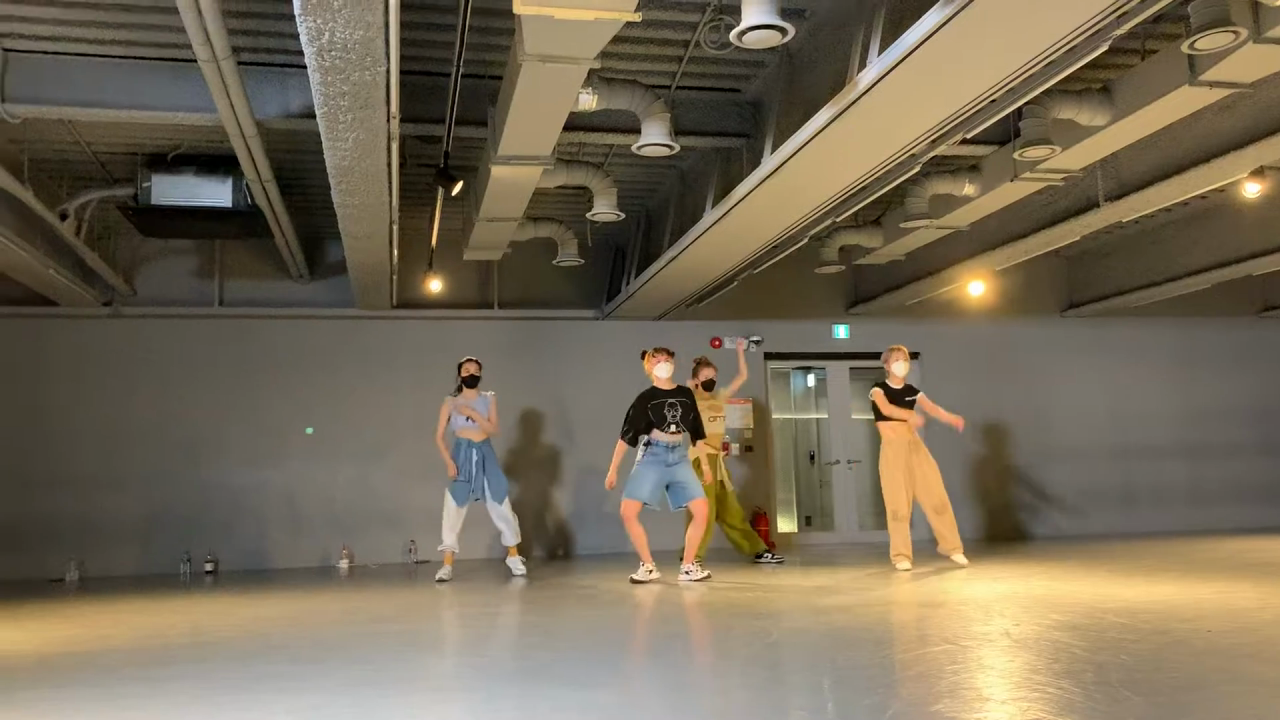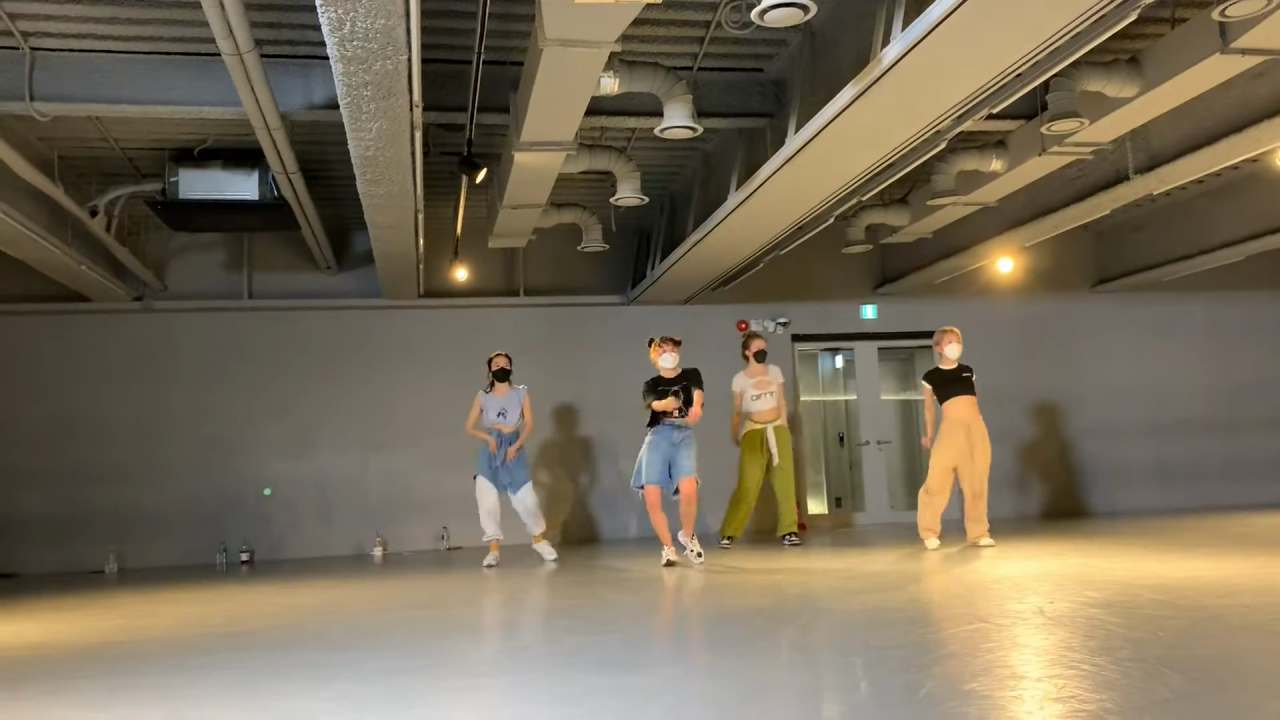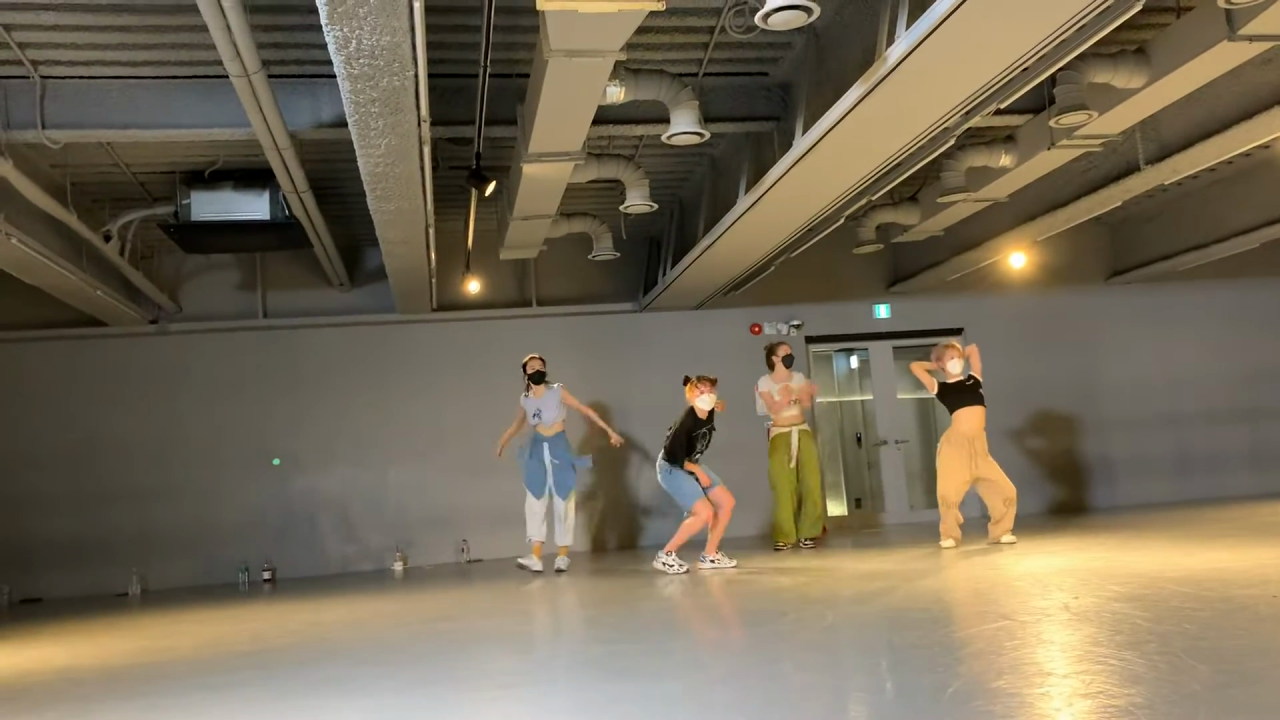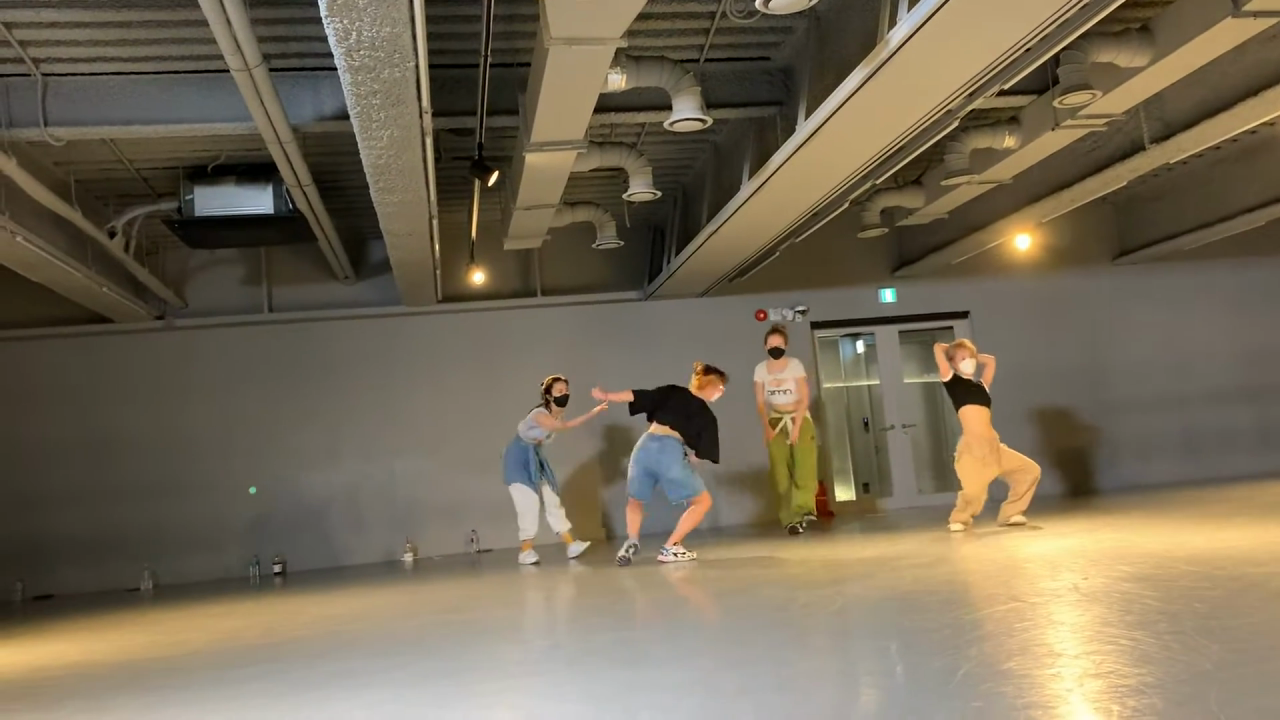
dt=1s
person 1, frame 1
left shoulder: (686, 394)
right shoulder: (644, 398)
left elbow: (697, 431)
right elbow: (626, 436)
right wrist: (613, 470)
left hip: (679, 456)
right hip: (652, 456)
left knee: (701, 510)
right knee: (627, 511)
left ankle: (687, 566)
right ankle: (648, 566)
person 1, frame 2
left shoulder: (691, 374)
right shoulder: (651, 385)
left elbow: (698, 393)
right elbow: (654, 404)
left wrist: (696, 407)
right wrist: (667, 403)
left hip: (684, 436)
right hip: (658, 436)
left knee: (688, 489)
right knee: (651, 497)
left ankle: (688, 535)
right ankle: (668, 548)
person 1, frame 3
left shoulder: (709, 412)
right shoulder: (686, 421)
right elbow: (674, 456)
right wrist: (698, 470)
left hip: (691, 465)
right hip: (671, 468)
left knee: (727, 502)
right knee: (705, 513)
left ankle: (710, 555)
right ankle: (666, 555)
person 1, frame 4
left shoulder: (672, 392)
right shoulder: (707, 416)
left elbow: (638, 395)
right elbow: (706, 453)
left wrist: (606, 396)
right wrist: (688, 458)
left hip: (645, 447)
right hip: (672, 452)
left knee: (634, 504)
right knee: (703, 502)
left ankle: (631, 543)
right ankle: (670, 547)
person 2, frame 1
left shoulder: (720, 397)
right shoulder: (692, 401)
left elbow: (742, 377)
left wrist: (740, 353)
right wrist: (689, 388)
left hip: (717, 458)
right hip: (701, 456)
left knee: (730, 509)
left ankle: (758, 550)
person 2, frame 2
left shoulder: (775, 371)
right shoulder: (740, 379)
left elbow: (782, 402)
right elbow: (737, 410)
left wrist: (783, 426)
right wrist: (735, 434)
left hip: (778, 429)
right hip: (753, 431)
left knee: (785, 480)
right knee: (748, 482)
left ankle: (788, 530)
right ankle: (730, 533)
person 2, frame 3
left shoulder: (799, 377)
right shoulder: (764, 382)
left elbow: (807, 403)
right elbow: (773, 409)
left wrist: (800, 395)
right wrist: (791, 395)
left hip: (803, 433)
right hip: (779, 435)
left knee: (811, 484)
right knee: (783, 488)
left ankle: (807, 534)
right ankle: (784, 537)
person 2, frame 4
left shoulder: (795, 365)
right shoulder: (760, 369)
left elbow: (804, 398)
right elbow: (760, 402)
left wrist: (797, 425)
right wrist: (767, 426)
left hip: (799, 418)
right hip: (776, 421)
left knee: (804, 465)
right knee: (782, 470)
left ankle: (805, 510)
right ankle: (794, 519)
person 3, frame 1
left shoulder: (913, 392)
right shoulder: (878, 390)
left elbow: (932, 409)
right elbow: (886, 408)
left wrist: (951, 418)
right wrist: (909, 415)
left hip: (914, 445)
right hip: (892, 448)
left knee: (935, 495)
right knee: (898, 502)
left ankle: (952, 547)
right ankle: (901, 556)
person 3, frame 2
left shoulder: (968, 371)
right shoulder: (932, 376)
right elbow: (929, 407)
right wrist: (928, 433)
left hip: (976, 428)
right hip: (950, 429)
left knee: (976, 483)
right knee: (936, 479)
left ankle: (978, 533)
right ankle: (929, 532)
person 3, frame 3
left shoulder: (973, 380)
right shoulder: (940, 388)
left elbow: (973, 348)
right elbow: (915, 366)
right wrist: (936, 366)
left hip: (978, 445)
right hip: (955, 443)
left knee: (1006, 490)
right knee: (948, 492)
left ankle: (1000, 531)
right ankle: (949, 535)
person 3, frame 4
left shoulder: (981, 384)
right shoulder: (952, 380)
left elbow: (991, 360)
right elbow: (938, 348)
left wrist: (974, 358)
right wrist: (955, 355)
left hip: (992, 444)
right hip: (972, 446)
left knee: (1031, 471)
right knee: (973, 491)
left ankle: (1010, 513)
right ankle: (960, 518)
person 4, frame 1
left shoulder: (489, 399)
right shoulder: (450, 402)
left elbow: (493, 428)
right elbow: (440, 436)
left wrist: (471, 413)
right wrist: (449, 461)
left hip: (485, 455)
right hip: (462, 455)
left knee: (501, 507)
right knee: (453, 511)
left ankle: (513, 555)
right ankle: (447, 565)
person 4, frame 2
left shoulder: (521, 393)
right shoulder: (483, 396)
left elbow: (529, 424)
right elbow: (469, 427)
left wrist: (517, 445)
right wrist: (487, 437)
left hip: (514, 447)
right hip: (491, 450)
left knee: (526, 499)
right knee: (488, 500)
left ankle: (540, 541)
right ankle: (494, 550)
person 4, frame 3
left shoulder: (557, 392)
right shoulder: (525, 400)
left elbow: (585, 410)
right elbow: (518, 424)
left wrist: (609, 430)
right wrist: (502, 443)
left hip: (558, 448)
right hip: (537, 451)
left knee: (562, 503)
right knee: (535, 504)
left ankle: (562, 555)
right ankle: (535, 557)
person 4, frame 4
left shoulder: (557, 413)
right shoulder: (540, 415)
right elbow: (563, 426)
right wrist: (594, 412)
left hip: (534, 456)
right hip: (519, 456)
left knee: (551, 498)
right knee: (529, 500)
left ankle: (572, 543)
right ankle: (526, 550)
